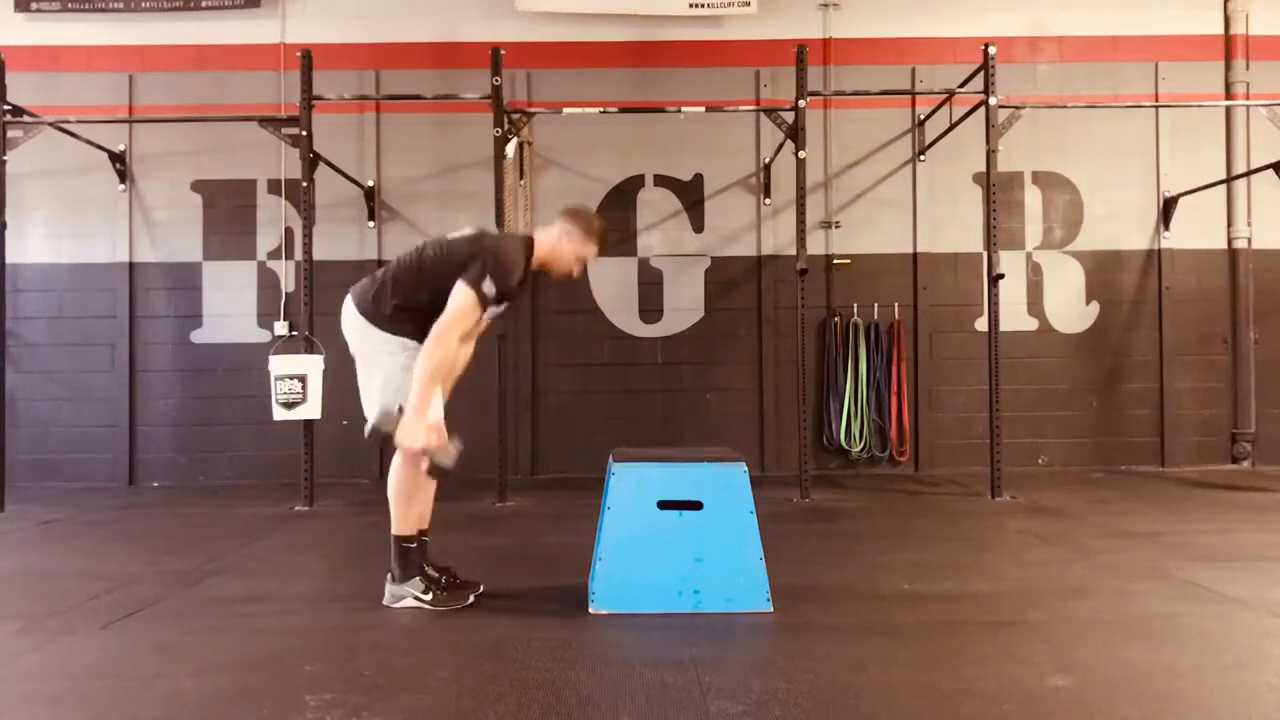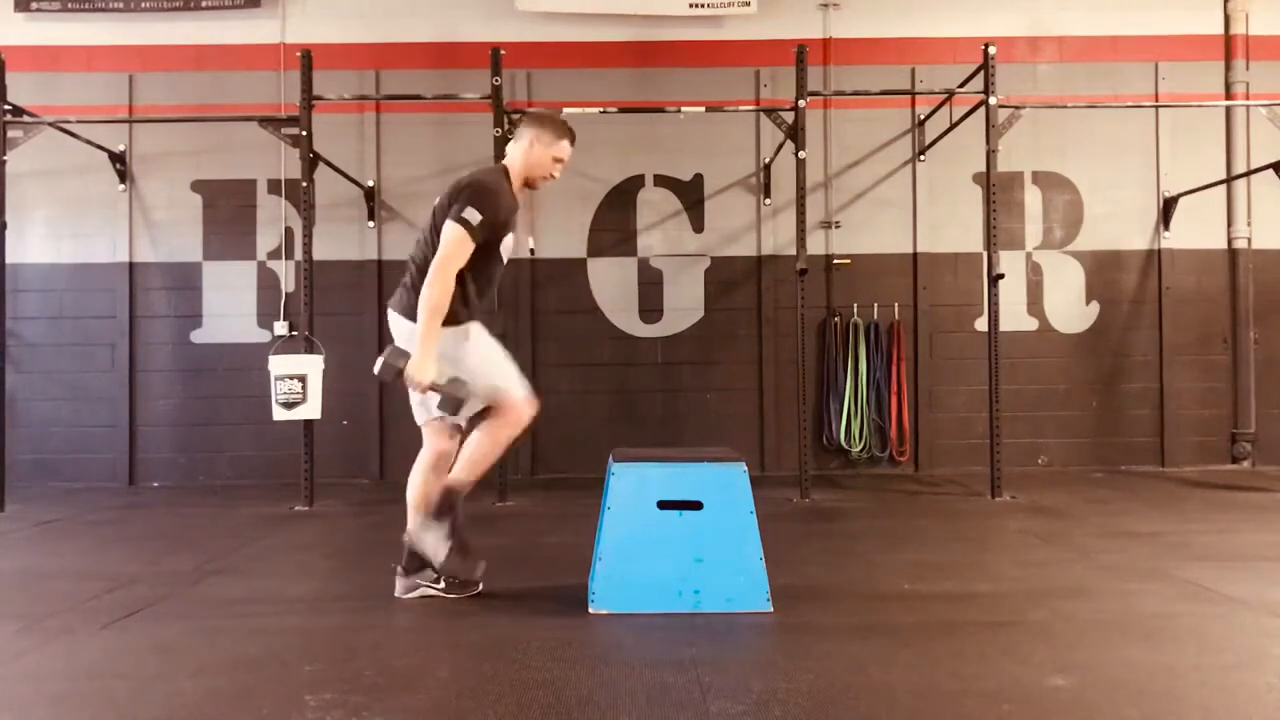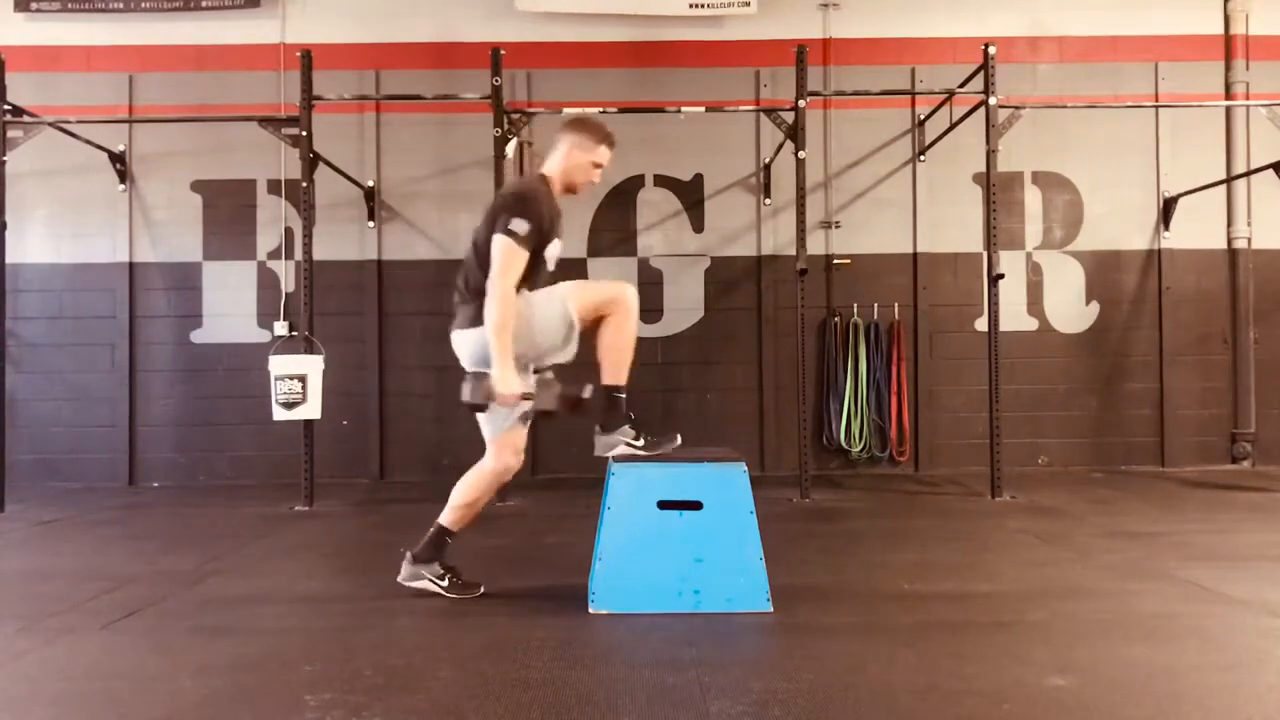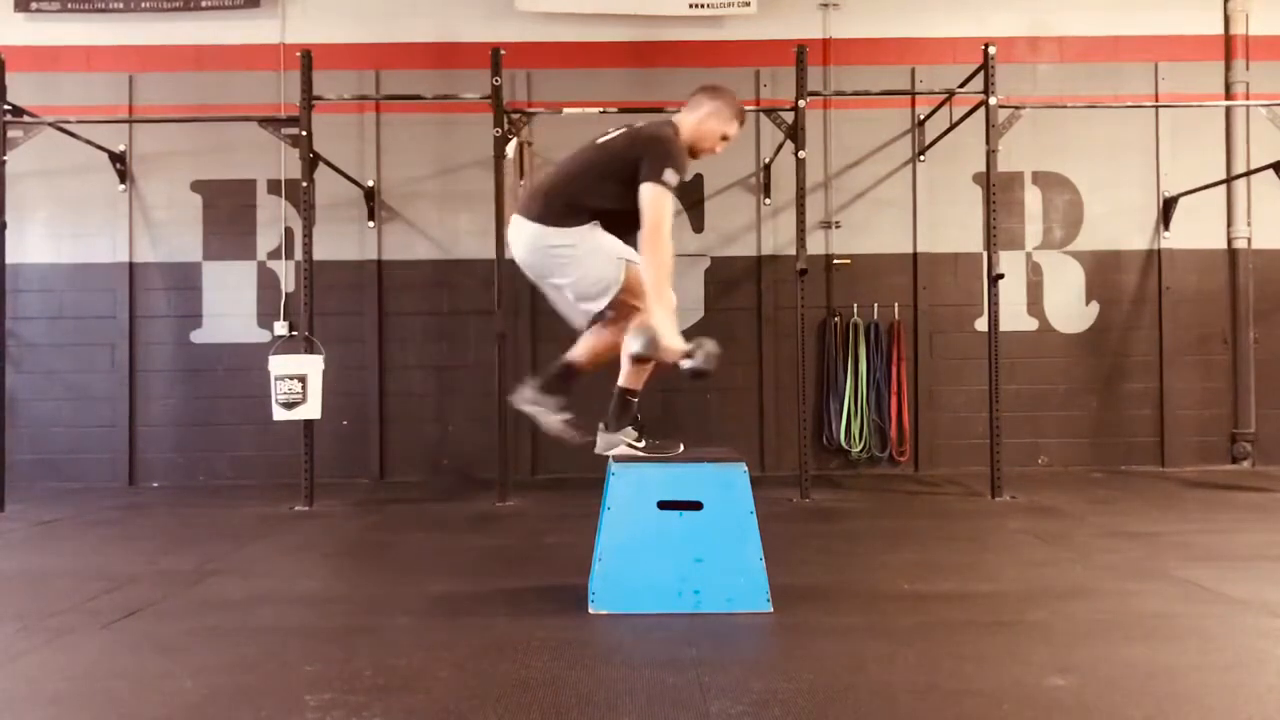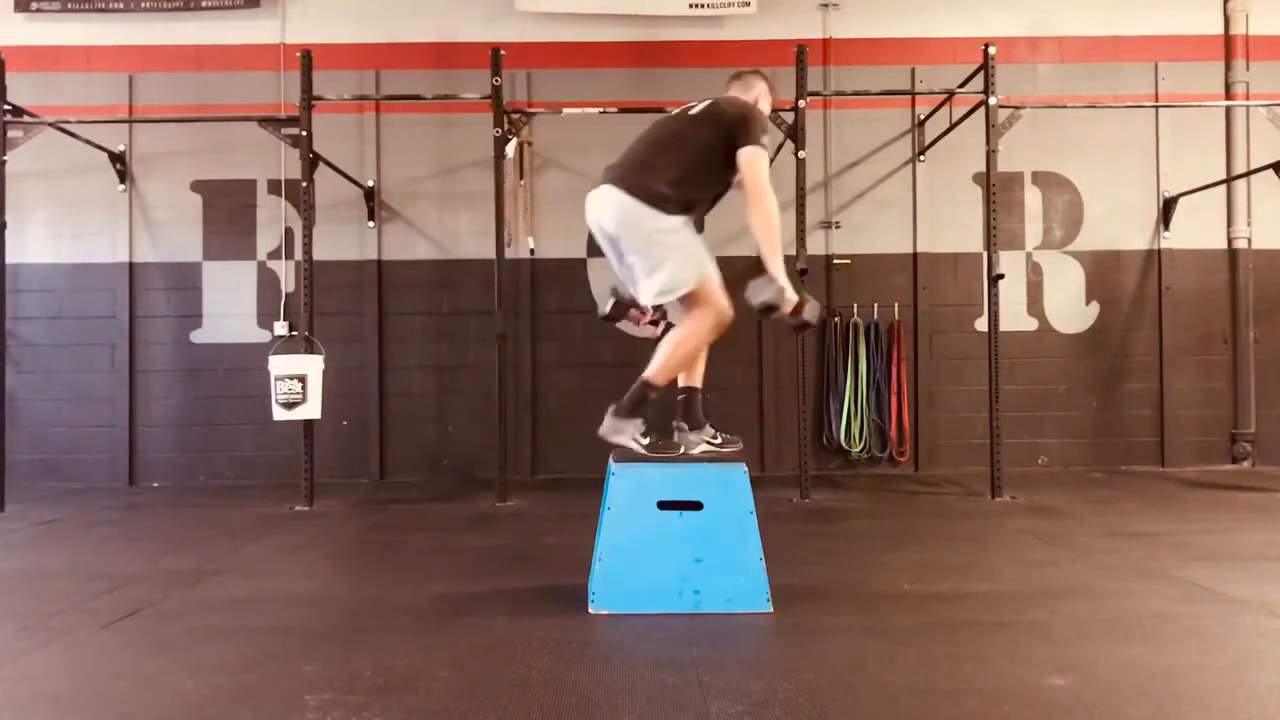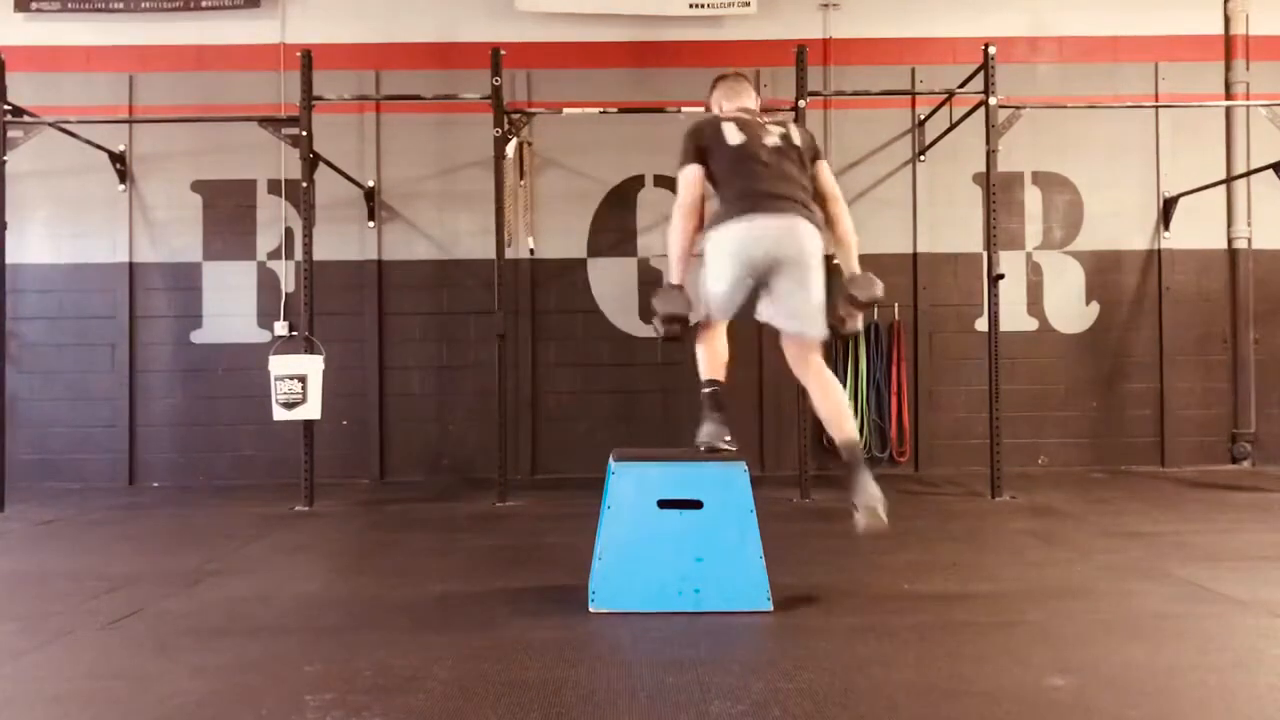
dt=0.4s
person 1, frame 1
left shoulder: (513, 264)
right shoulder: (503, 263)
left elbow: (465, 339)
right elbow: (445, 336)
left wrist: (435, 407)
right wrist: (417, 416)
left hip: (399, 321)
right hip: (379, 318)
left knee: (429, 446)
right knee: (418, 446)
left ankle: (418, 563)
right ankle: (404, 576)
person 1, frame 2
left shoulder: (500, 195)
right shoulder: (486, 192)
right elbow: (441, 272)
left wrist: (431, 349)
right wrist: (426, 352)
left hip: (436, 321)
right hip: (434, 320)
left knee: (442, 441)
right knee: (516, 410)
left ankle: (416, 568)
right ankle: (439, 513)
person 1, frame 3
left shoulder: (543, 205)
right shoulder: (528, 201)
right elbow: (500, 287)
left wrist: (512, 364)
right wrist: (505, 368)
left hip: (493, 333)
right hip: (492, 331)
left knee: (504, 459)
right knee: (619, 297)
left ankle: (425, 559)
right ankle: (615, 426)
person 1, frame 4
left shoulder: (647, 139)
right shoulder: (664, 148)
left elbow: (632, 229)
right elbow: (655, 239)
right wrist: (666, 326)
left hip: (533, 229)
right hip: (555, 230)
left knee: (624, 313)
right knee: (654, 305)
left ankle: (547, 388)
right ankle: (619, 427)
person 1, frame 5
left shoulder: (686, 118)
right shoulder: (747, 114)
right elbow: (759, 197)
left wrist: (636, 285)
right wrist: (778, 277)
left hip: (604, 201)
right hip: (642, 207)
left knee: (696, 309)
right knee: (711, 312)
left ankle: (691, 427)
right ankle: (627, 415)
person 1, frame 6
left shoulder: (704, 130)
right shoulder: (793, 129)
left elbow: (687, 207)
right elbow: (835, 202)
left wrist: (674, 283)
right wrist: (854, 271)
left hip: (744, 231)
right hip: (799, 232)
left knee: (710, 321)
right knee: (809, 365)
left ankle: (714, 418)
right ankle: (860, 480)
